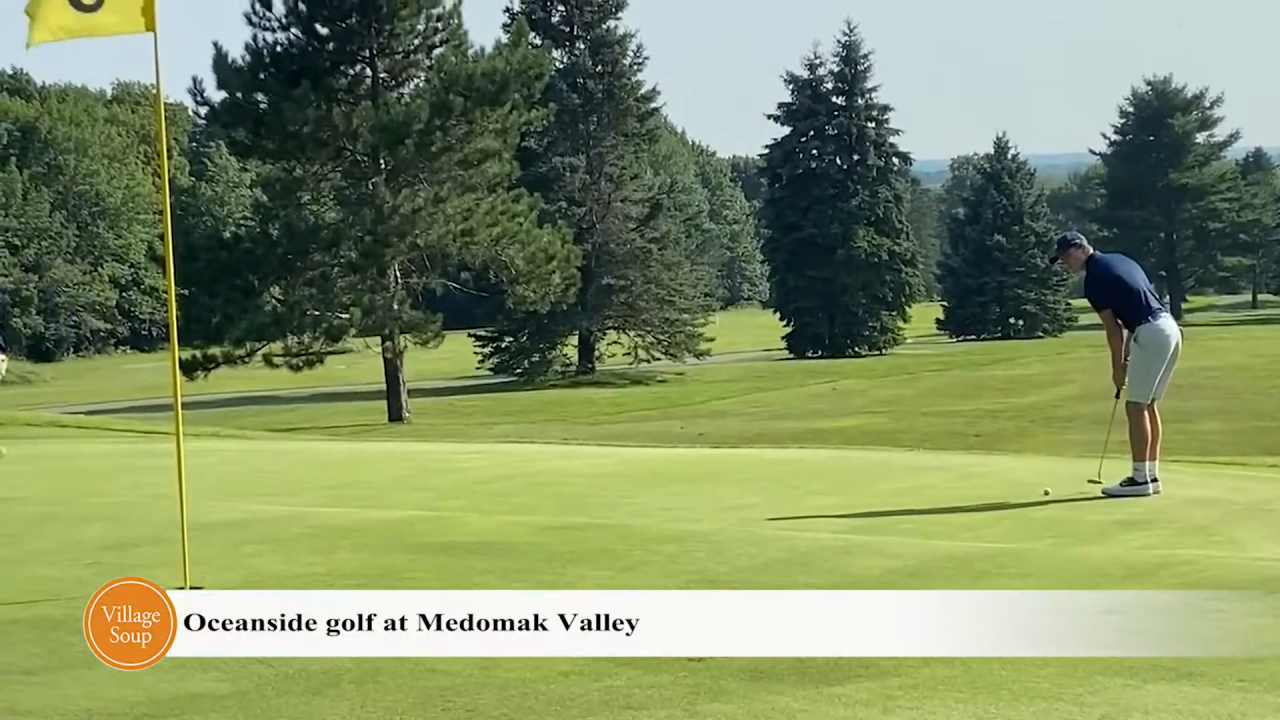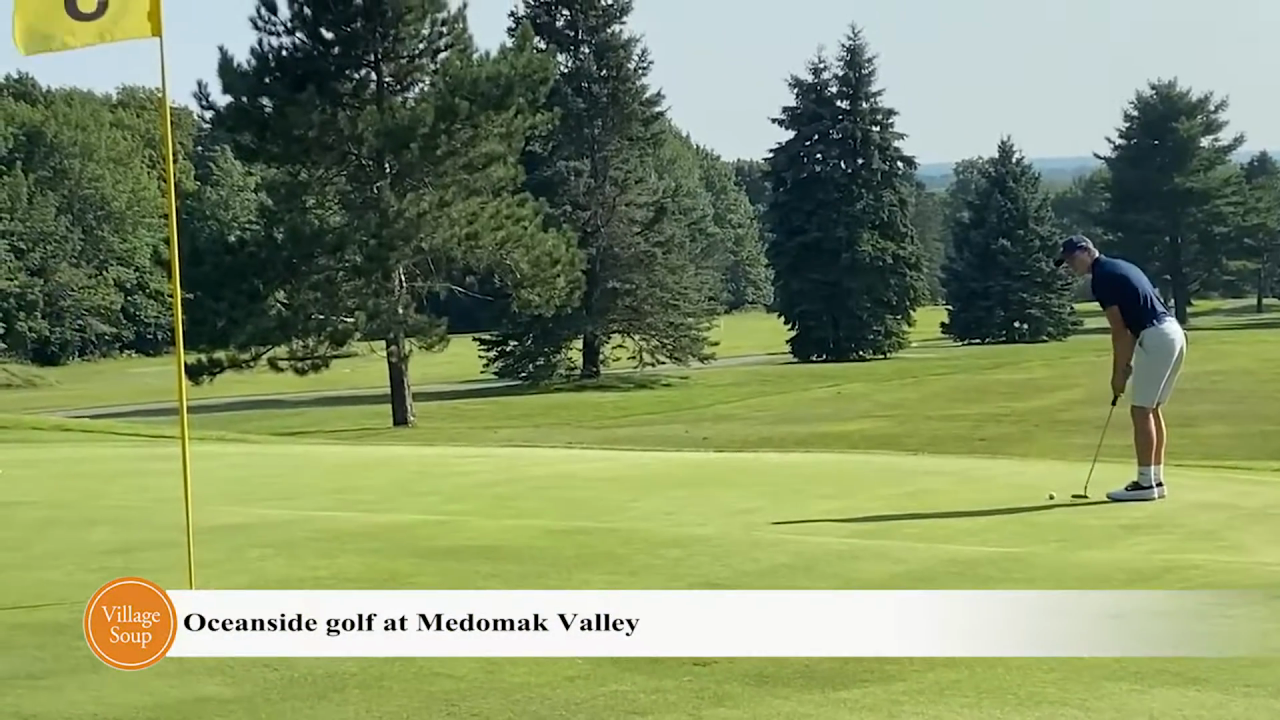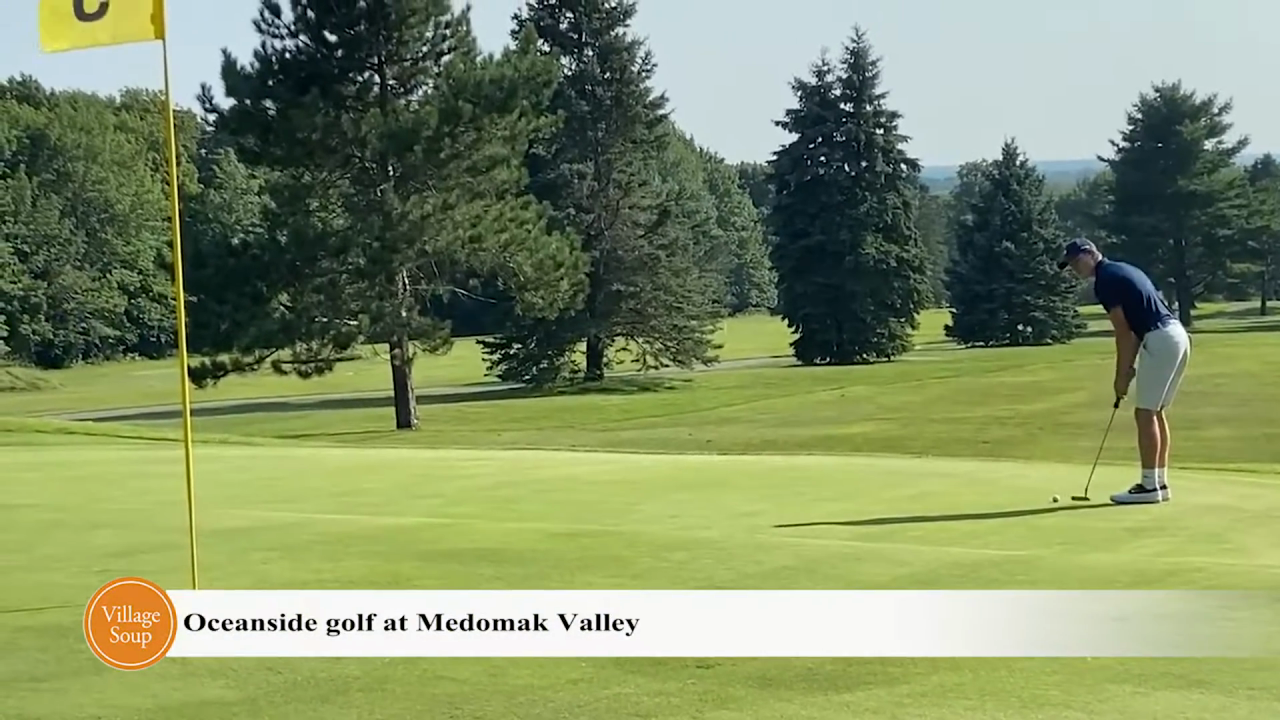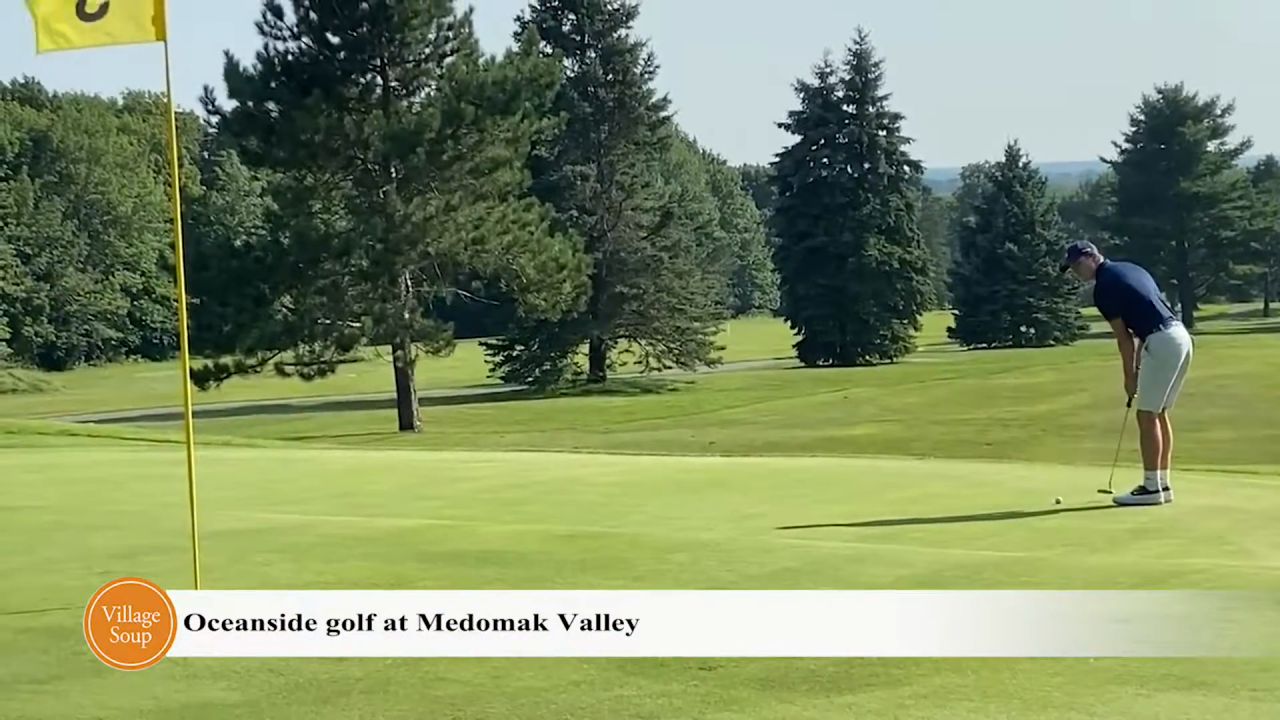
dt=0.3s
person 1, frame 1
left shoulder: (1094, 277)
right shoulder: (1117, 260)
left elbow: (1113, 328)
left wrist: (1117, 367)
right wrist: (1126, 359)
left hip: (1151, 334)
right hip: (1168, 329)
left knee: (1136, 406)
right knee: (1148, 405)
left ankle: (1140, 478)
right ankle: (1150, 475)
person 1, frame 2
left shoulder: (1102, 277)
right shoulder: (1118, 267)
left elbow: (1119, 329)
left wrist: (1118, 372)
right wrist: (1127, 364)
left hip: (1156, 338)
right hip: (1172, 333)
left knee: (1141, 411)
right knee: (1152, 409)
left ankle: (1145, 483)
right ankle: (1155, 479)
person 1, frame 3
left shoulder: (1105, 280)
right shoulder: (1122, 270)
left elbow: (1123, 331)
left wrist: (1121, 374)
right wrist: (1131, 366)
left hip: (1161, 341)
right hip: (1176, 335)
left knee: (1145, 413)
right knee: (1156, 411)
left ankle: (1149, 485)
right ankle: (1160, 482)
person 1, frame 4
left shoulder: (1104, 286)
right shoulder: (1127, 268)
left elbow: (1124, 337)
left wrist: (1129, 376)
right wrist: (1138, 364)
left hip: (1163, 343)
right hip: (1179, 337)
left knee: (1147, 415)
right knee: (1158, 413)
left ankle: (1152, 487)
right ankle: (1162, 484)
